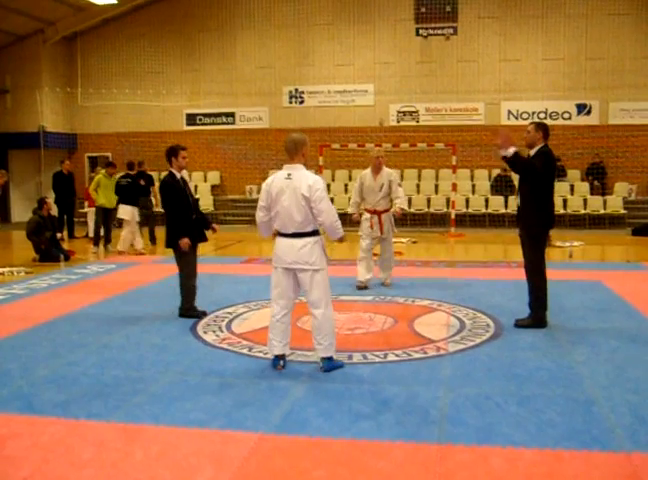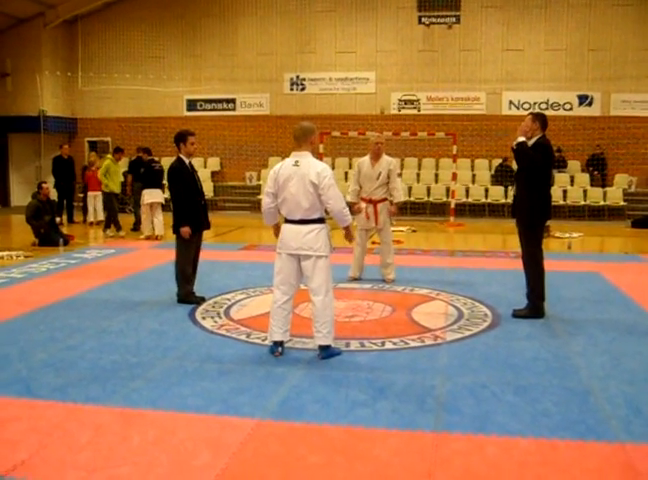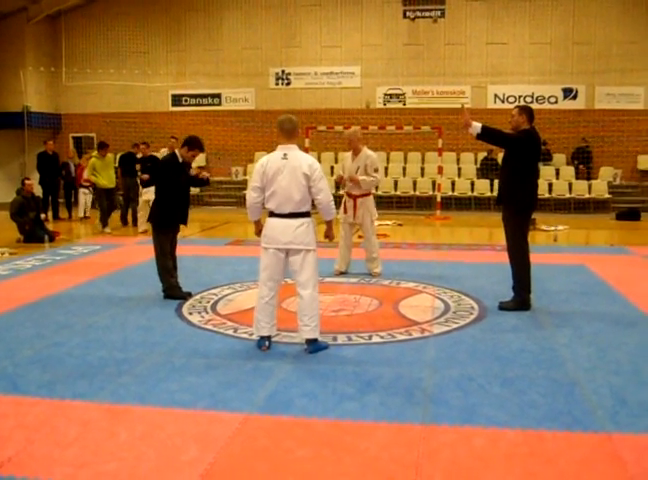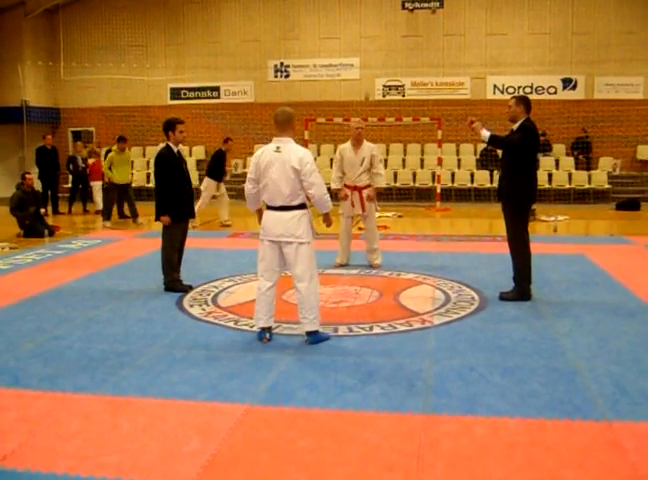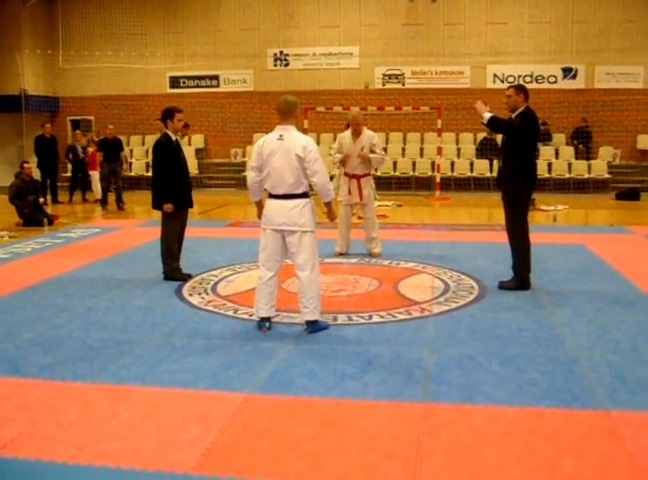
dt=1s
person 1, frame 1
left shoulder: (271, 182)
right shoulder: (312, 181)
left elbow: (262, 218)
right elbow: (327, 217)
right wrist: (339, 235)
left hip: (283, 248)
right hip: (309, 248)
left knee: (280, 304)
right knee: (320, 304)
left ankle: (278, 356)
right ankle: (326, 357)
person 1, frame 2
left shoulder: (278, 169)
right shoulder: (320, 169)
left elbow: (267, 204)
right elbow: (335, 204)
left wrist: (275, 226)
right wrist: (347, 227)
left hip: (288, 234)
right hip: (314, 234)
left knee: (282, 289)
right knee: (320, 291)
left ankle: (277, 342)
right ankle: (324, 345)
person 1, frame 3
left shoulder: (265, 163)
right shoulder: (309, 162)
left elbow: (253, 199)
right elbow: (324, 198)
left wrist: (257, 223)
right wrist: (330, 225)
left hip: (274, 228)
right hip: (301, 228)
left knee: (268, 285)
right knee: (307, 286)
left ankle: (264, 336)
right ankle: (311, 339)
person 1, frame 4
left shoulder: (260, 155)
right shoulder: (301, 154)
left elbow: (251, 190)
right elbow: (317, 190)
left wrist: (259, 213)
right wrist: (327, 214)
left hip: (271, 220)
right hip: (296, 220)
left knee: (267, 277)
right knee: (305, 278)
left ankle: (264, 328)
right ankle: (312, 330)
person 1, frame 5
left shoulder: (263, 143)
right shoulder: (305, 142)
left elbow: (253, 179)
right elbow: (320, 179)
left wrist: (259, 205)
right wrist: (330, 206)
left hip: (273, 209)
right hip: (298, 209)
left knee: (268, 266)
right knee: (306, 267)
left ankle: (264, 317)
right ankle: (311, 319)
person 2, frame 1
left shoulder: (545, 155)
right shoulder: (537, 155)
left elbow: (529, 169)
right elbow: (521, 168)
left wrist: (510, 149)
right wrist: (505, 150)
left hip: (537, 220)
right hip: (532, 218)
left knee: (535, 267)
right knee: (533, 267)
left ankle: (538, 316)
right ankle: (537, 313)
person 2, frame 2
left shoulder: (542, 146)
right shoulder: (536, 145)
left elbow: (527, 163)
right elbow: (523, 162)
left wrist: (521, 139)
right wrist: (519, 143)
left hip: (533, 209)
right hip: (529, 208)
left knee: (532, 257)
right knee: (531, 257)
left ankle: (536, 306)
right ankle: (534, 304)
person 2, frame 3
left shoulder: (528, 137)
right shoulder: (523, 137)
left elbow: (503, 138)
right elbow: (504, 140)
left wrist: (473, 125)
right wrist: (473, 126)
left hip: (519, 201)
right hip: (517, 199)
left knee: (518, 249)
right knee: (517, 248)
left ankle: (522, 298)
right ankle: (521, 296)
person 2, frame 4
left shoulder: (527, 129)
right shoulder: (521, 129)
left elbow: (510, 144)
right elbow: (507, 143)
left wrist: (483, 133)
right wrist: (480, 130)
left hip: (519, 193)
right hip: (515, 192)
left knee: (518, 240)
right knee: (518, 240)
left ankle: (522, 289)
right ankle: (522, 286)
person 2, frame 5
left shoulder: (527, 117)
right shoulder: (518, 118)
left elbow: (507, 127)
left wrist: (485, 115)
right wrist: (486, 114)
left hip: (519, 182)
right hip: (513, 180)
left knee: (517, 230)
right knee: (516, 229)
left ankle: (521, 278)
right ankle: (521, 276)
person 3, frame 1
left shoulder: (182, 180)
right shoulder: (167, 182)
left elbow: (193, 206)
right elbow: (171, 212)
left wrist: (208, 223)
right wrist: (181, 236)
left hip: (191, 232)
right hip: (181, 235)
left knee: (190, 271)
right knee: (187, 272)
left ankle: (189, 306)
right ankle: (185, 308)
person 3, frame 2
left shoulder: (189, 166)
right shoulder: (176, 168)
right elbow: (178, 199)
left wrist: (202, 219)
right wrist: (183, 224)
left hip: (195, 221)
right hip: (186, 222)
left knee: (193, 259)
right knee: (185, 259)
left ankle: (188, 291)
right ankle: (184, 294)
person 3, frame 3
left shoulder: (184, 163)
right shoulder: (166, 162)
left elbow: (193, 182)
right elbow: (172, 184)
left wrist: (203, 177)
right wrist: (191, 177)
left hip: (174, 215)
right hip: (163, 215)
left knee: (170, 252)
right knee: (164, 253)
left ankle: (173, 286)
right ankle: (170, 288)
person 3, frame 4
left shoulder: (177, 154)
right shoulder: (164, 155)
right elbow: (161, 187)
left wrist: (188, 208)
right wrist: (164, 212)
left hip: (182, 210)
right hip: (172, 211)
left knee: (179, 247)
right knee: (170, 246)
left ankle: (175, 279)
right ankle: (171, 281)
person 3, frame 5
left shoulder: (174, 142)
right shoulder: (162, 144)
right elbow: (161, 175)
left wrist: (185, 197)
right wrist: (166, 200)
left hip: (180, 198)
right hip: (171, 199)
left knee: (178, 235)
right knee: (170, 235)
left ankle: (175, 268)
right ankle: (170, 270)
person 4, frame 1
left shoulder: (391, 174)
right shoulder: (363, 176)
left elbow: (397, 193)
right elbow: (356, 195)
left wrist: (399, 207)
right wrist: (354, 212)
left hip: (384, 216)
right hip: (368, 217)
left knee: (387, 250)
right knee: (365, 249)
left ankle: (386, 278)
right ankle: (363, 280)
person 4, frame 2
left shoulder: (390, 162)
right shoulder: (361, 163)
left elbow: (395, 184)
right elbow: (354, 184)
left wrist: (395, 204)
right wrist: (354, 203)
left hip: (382, 206)
right hip: (364, 206)
left knee: (386, 241)
right knee: (360, 241)
left ankle: (388, 274)
right ankle: (355, 273)
person 4, frame 3
left shoulder: (370, 156)
right shoulder: (347, 157)
left elbow: (375, 178)
left wrist: (358, 179)
right wrist: (340, 179)
left hip: (364, 201)
right hip: (348, 200)
left knee: (369, 235)
right knee: (345, 235)
left ankle: (374, 267)
right ankle: (341, 266)
person 4, frame 4
left shoulder: (372, 148)
right shoulder: (342, 149)
left elbow: (378, 171)
right elbow: (337, 171)
left wrist: (374, 189)
right wrist: (339, 190)
left hip: (366, 192)
right hip: (348, 193)
left knee: (371, 227)
right knee: (345, 228)
left ankle: (374, 259)
right ankle: (342, 258)
person 4, frame 5
left shoulder: (371, 136)
right shoulder: (342, 137)
left elbow: (382, 157)
right elbow: (334, 155)
left wrist: (368, 157)
right wrist: (341, 158)
left hip: (364, 181)
right hip: (347, 181)
left knee: (370, 216)
right knee: (344, 216)
left ankle: (374, 248)
right ankle: (342, 247)
